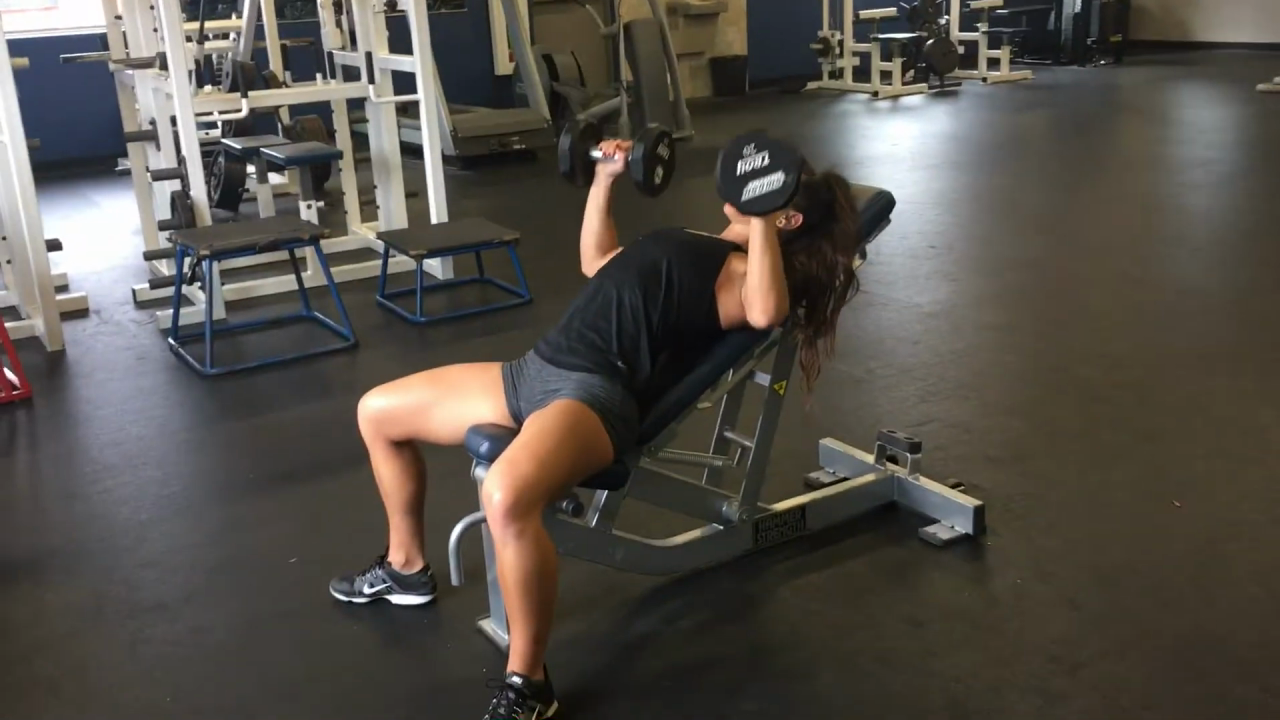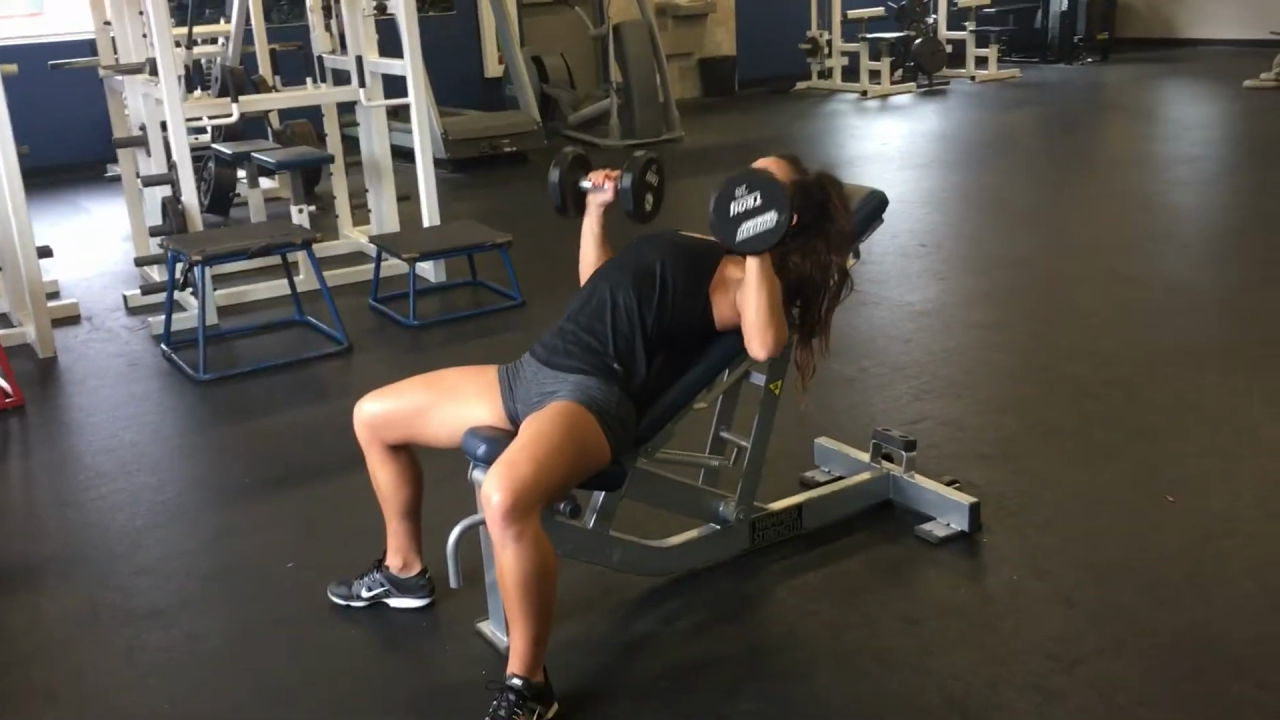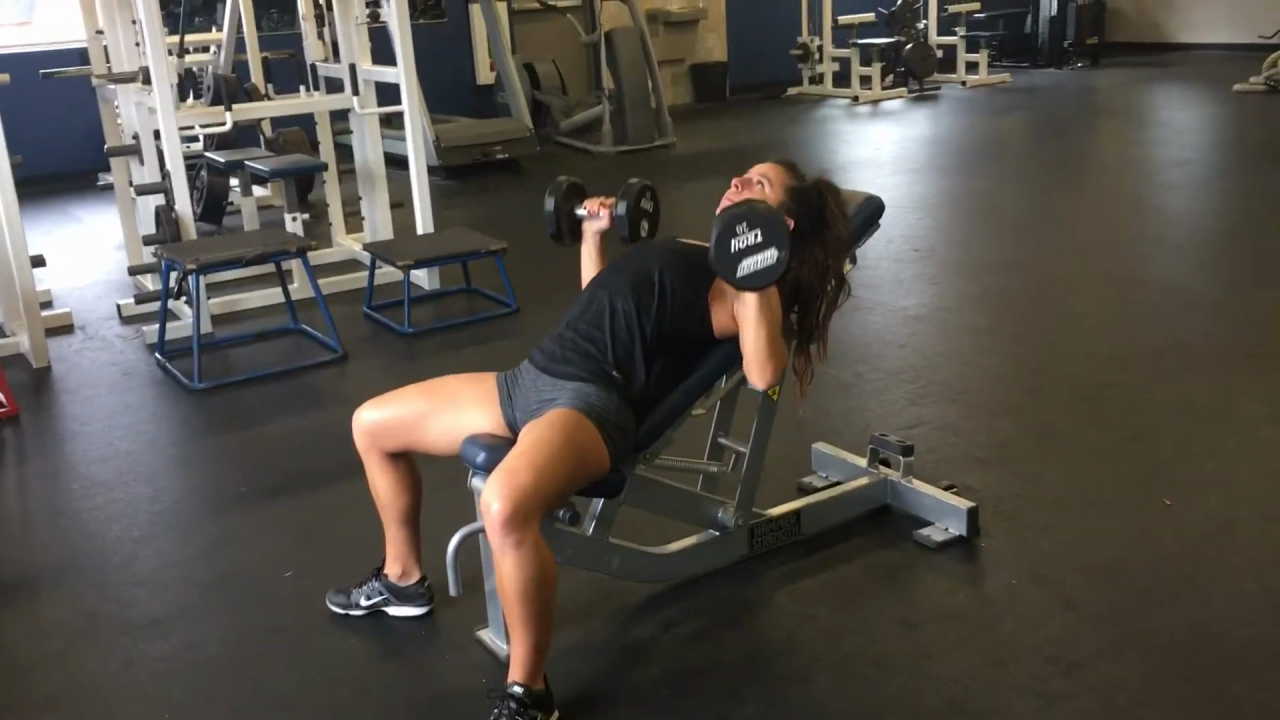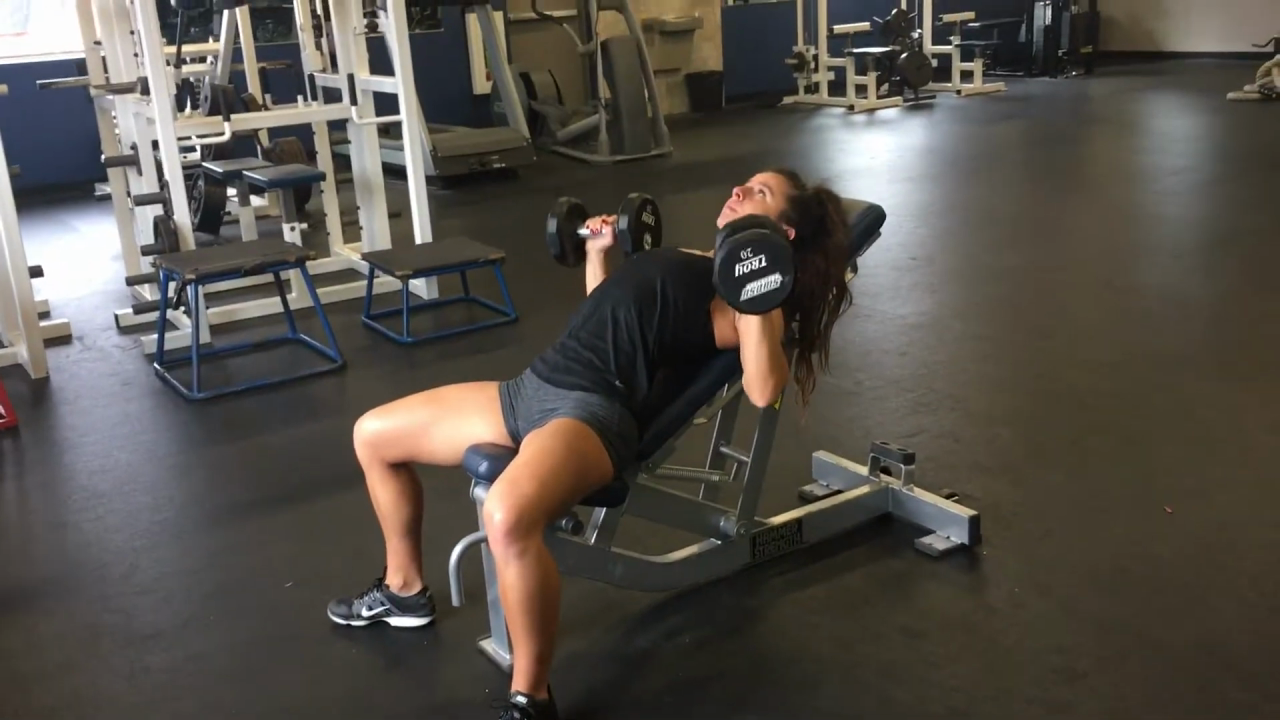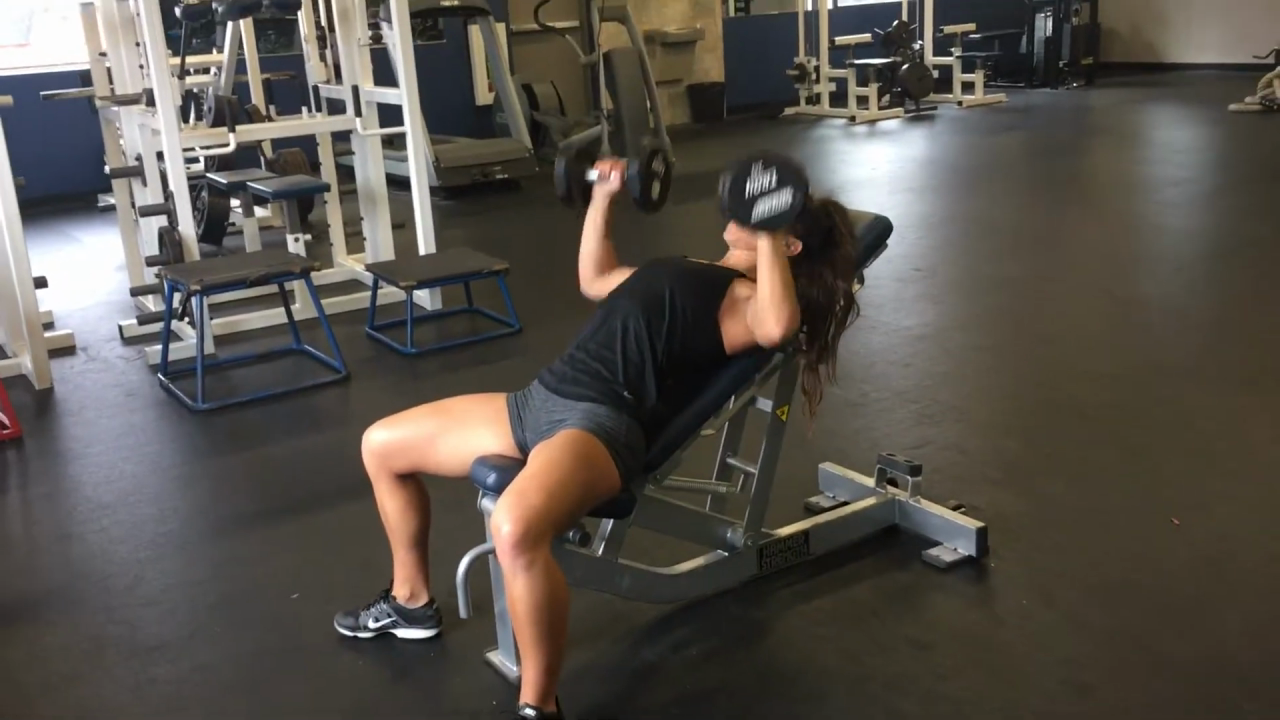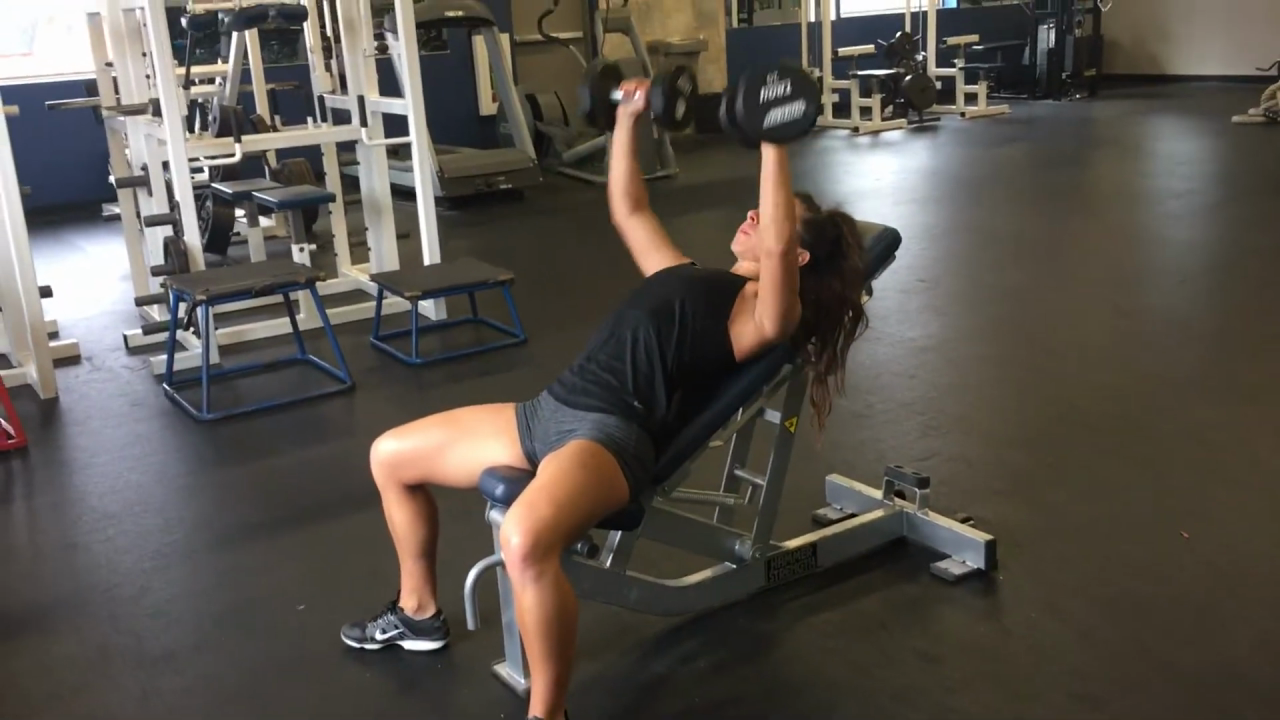
dt=0.2s
person 1, frame 1
left shoulder: (749, 270)
right shoulder: (693, 245)
left elbow: (766, 315)
right elbow: (595, 261)
left wrist: (759, 209)
right wrist: (604, 178)
left hip: (597, 390)
right hip: (536, 368)
left knee: (507, 496)
right knee: (377, 412)
right ankle: (407, 566)
person 1, frame 2
left shoulder: (748, 272)
right shoulder: (689, 247)
left elbow: (764, 345)
right wrist: (595, 209)
left hip: (595, 391)
right hip: (533, 369)
left knee: (505, 498)
right knee: (373, 416)
right ankle: (404, 570)
person 1, frame 3
right shoulder: (686, 252)
left elbow: (763, 374)
right wrist: (592, 235)
left hip: (594, 399)
right hip: (532, 376)
left knee: (505, 505)
right knee: (371, 425)
right ankle: (403, 578)
person 1, frame 4
right shoulder: (685, 259)
left elbow: (764, 388)
right wrist: (596, 249)
left hip: (597, 410)
right hip: (535, 385)
left knee: (508, 516)
right knee: (373, 435)
right ankle: (405, 589)
person 1, frame 5
left shoulder: (750, 303)
right shoulder: (687, 268)
left elbow: (777, 327)
right elbow: (593, 280)
left wrist: (763, 227)
right wrist: (604, 197)
left hip: (606, 424)
right hip: (544, 397)
left knee: (515, 528)
right knee: (381, 447)
right ankle: (411, 600)
person 1, frame 6
left shoulder: (766, 310)
right shoulder: (693, 275)
left elbow: (777, 249)
right elbow: (627, 211)
left wrist: (773, 145)
right wrist: (626, 122)
left hip: (614, 435)
right hip: (552, 409)
left knee: (525, 540)
right knee: (390, 456)
right ankle: (419, 612)
